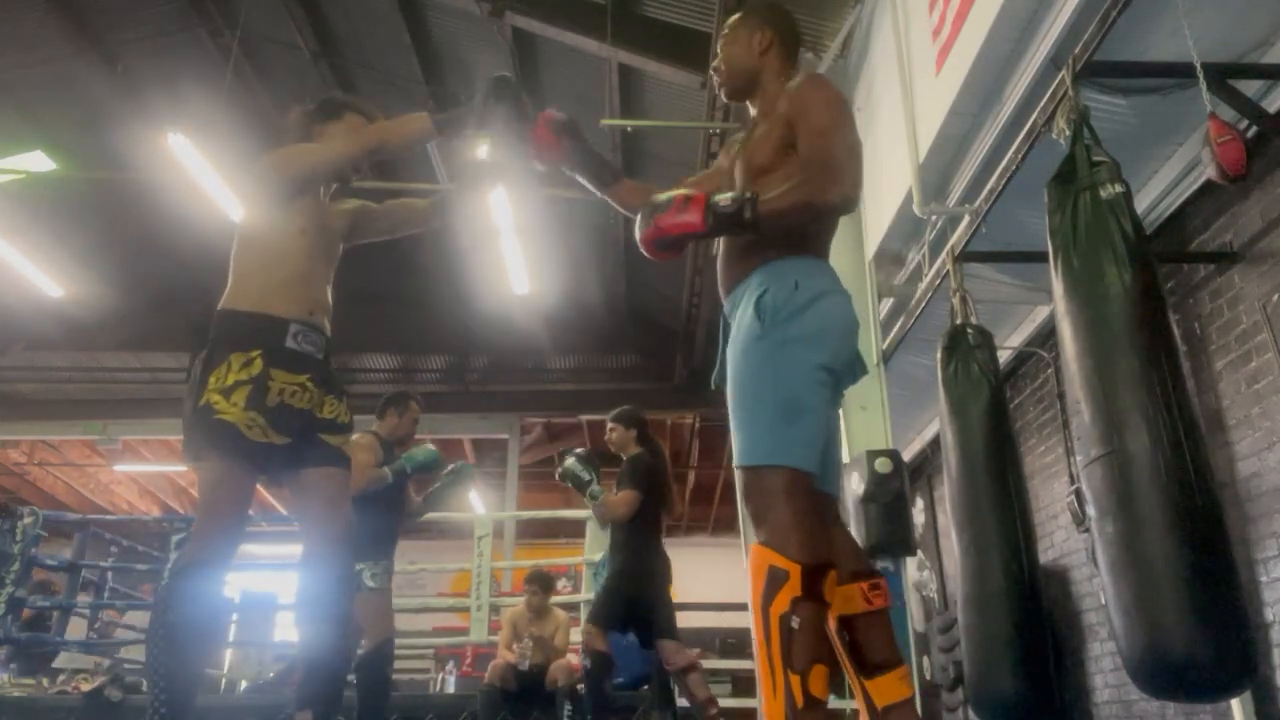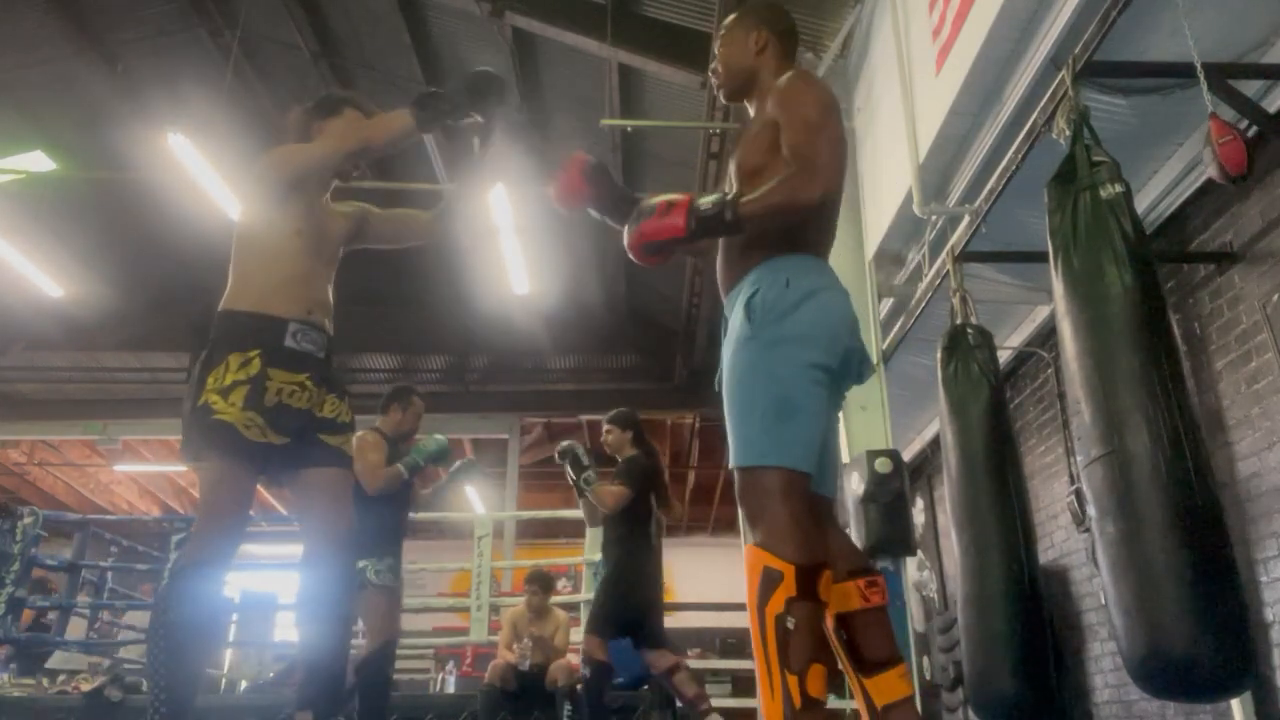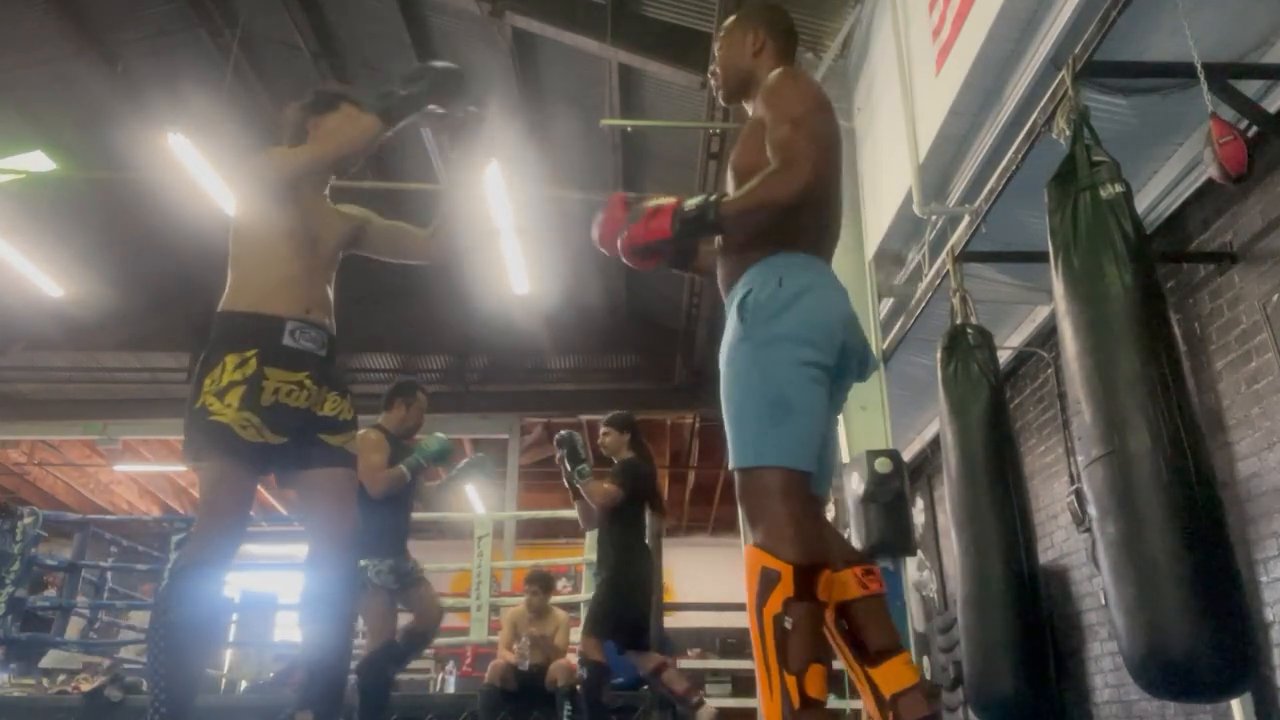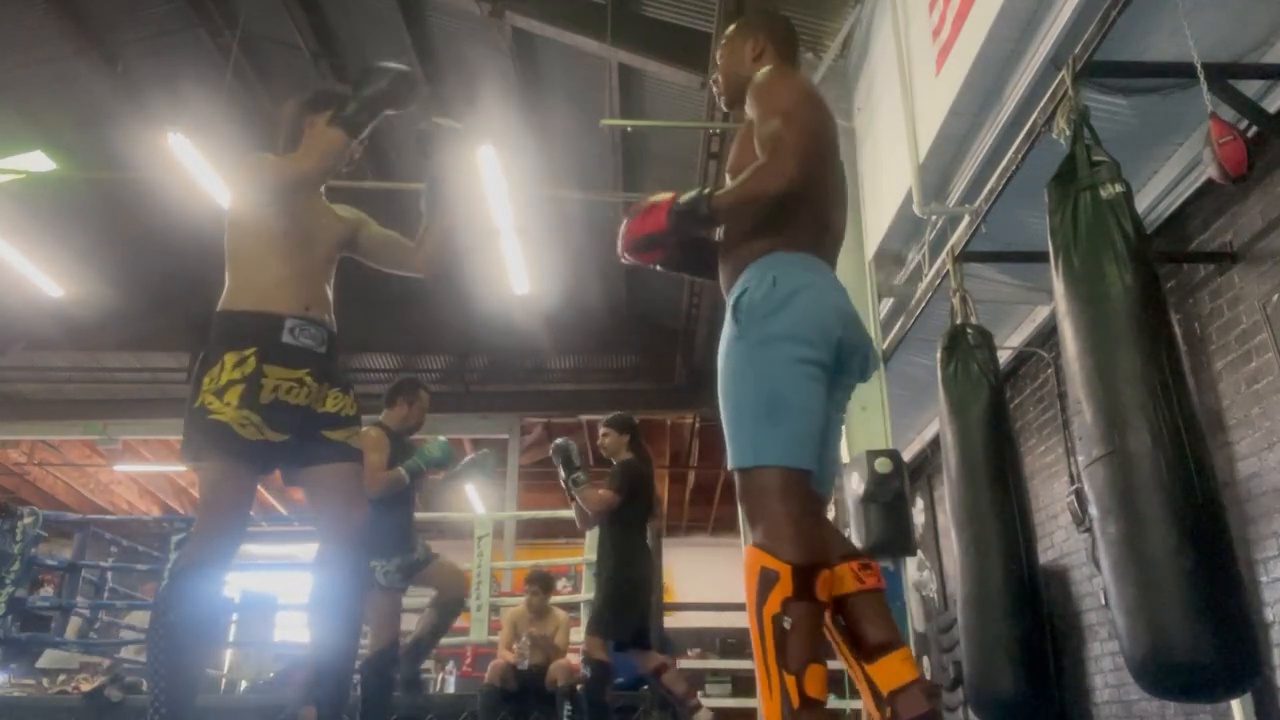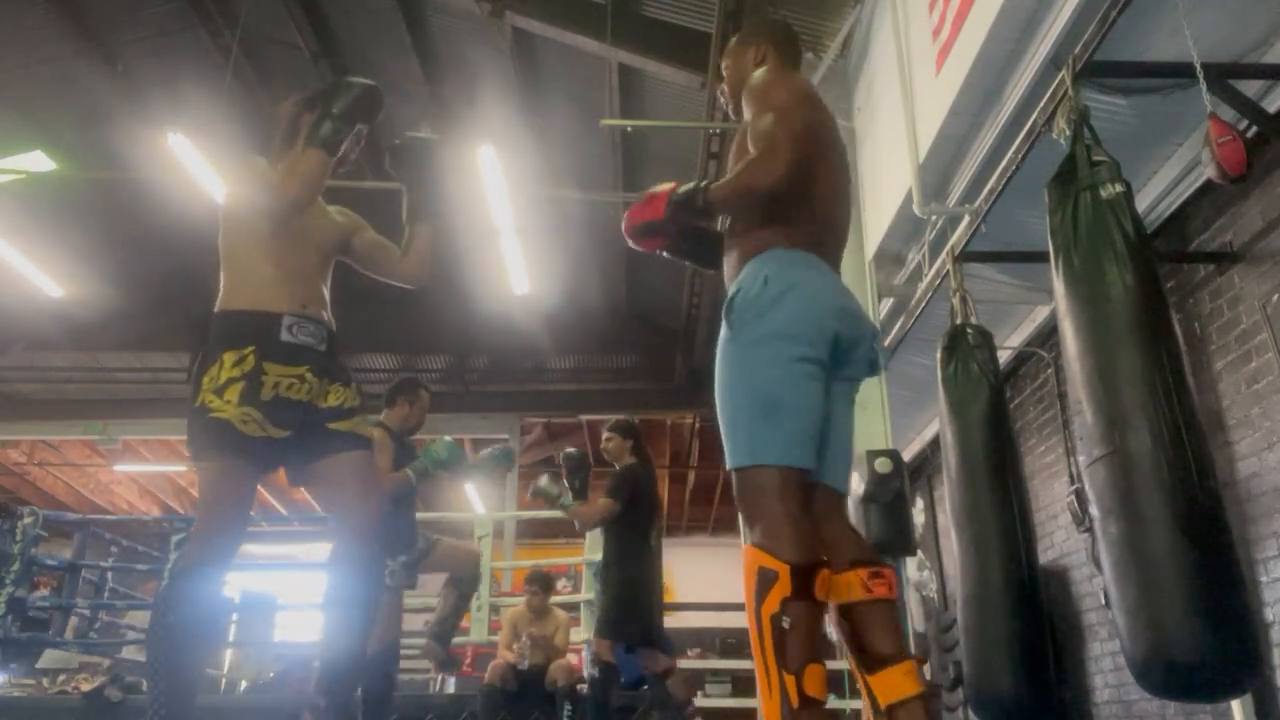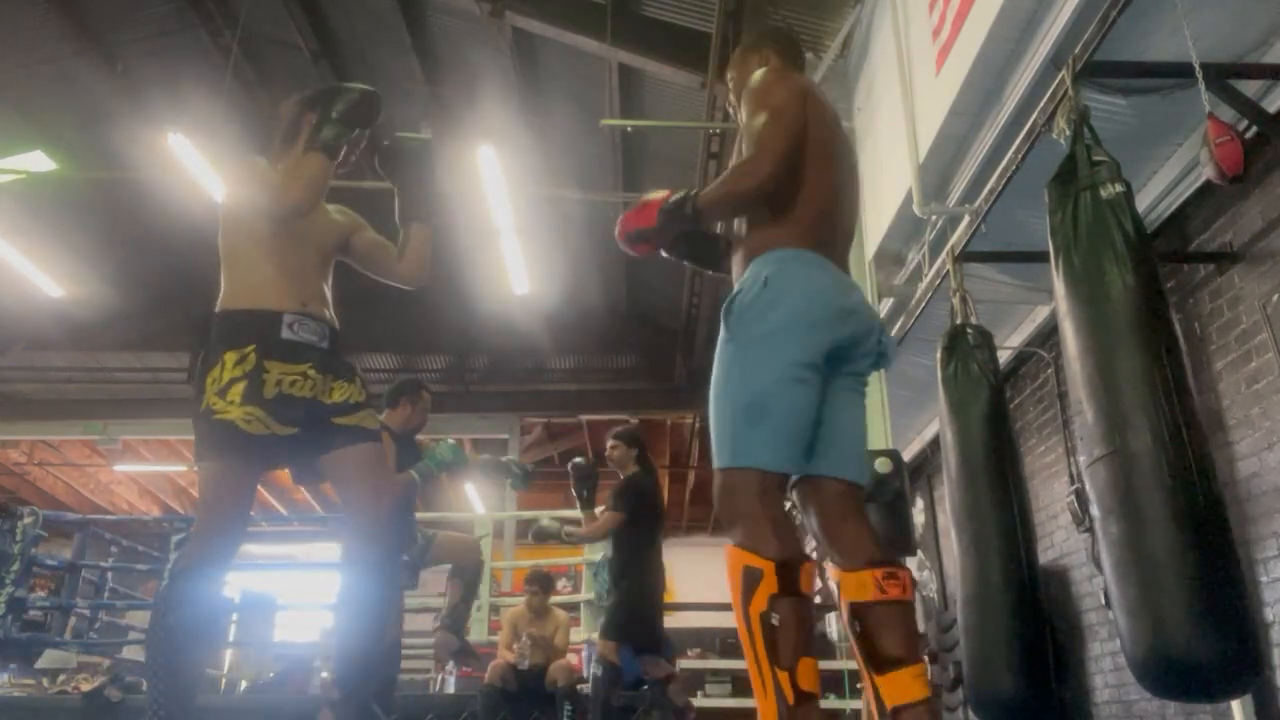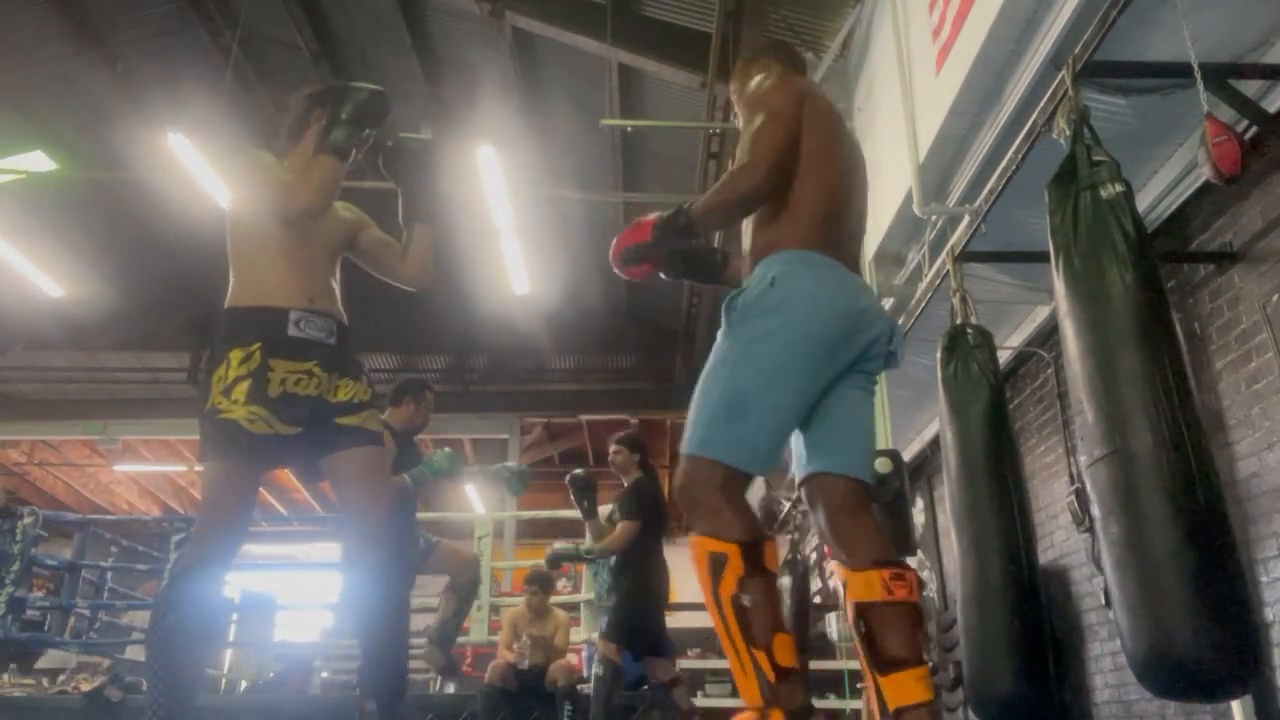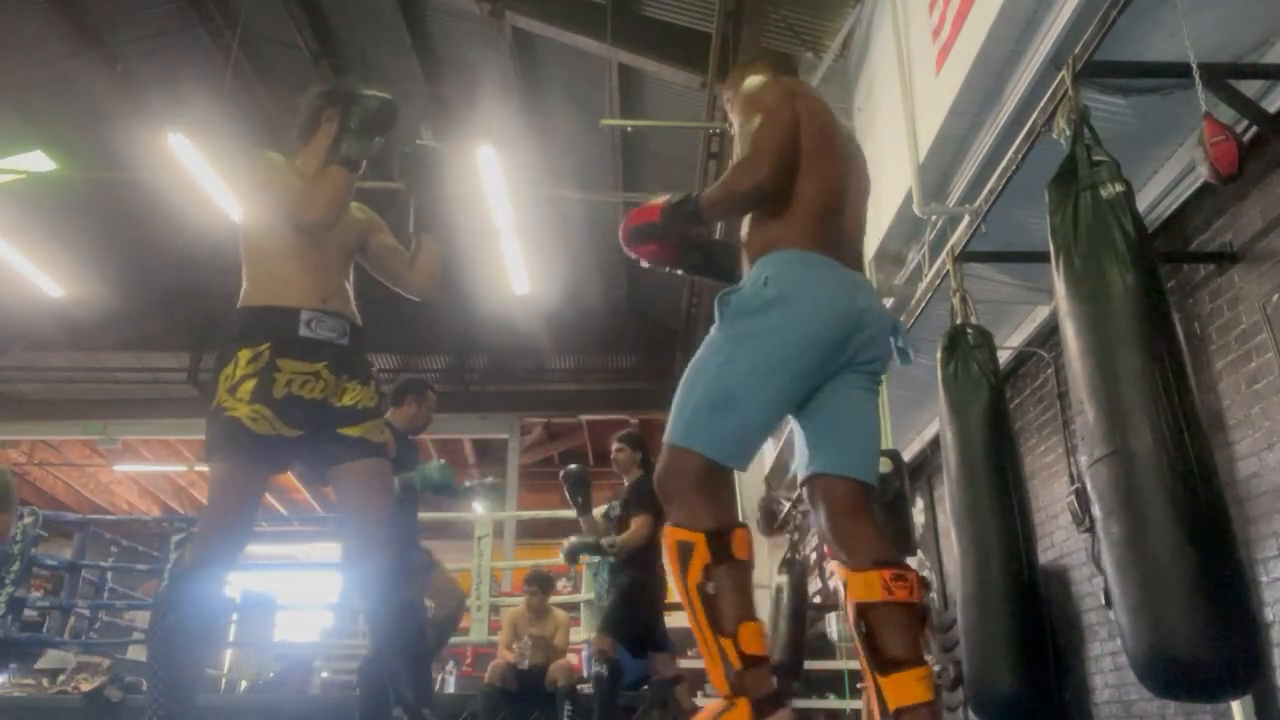
dt=0.1s
person 1, frame 1
left shoulder: (809, 94)
right shoulder: (743, 147)
left elbow: (837, 187)
right elbow: (670, 205)
left wrist: (727, 213)
right wrist: (586, 162)
left hip: (787, 306)
right hip: (779, 317)
left knee: (777, 503)
right knee: (814, 521)
person 1, frame 2
left shoulder: (796, 91)
right shoulder: (761, 143)
left elbow: (814, 185)
right elbow: (686, 220)
left wrist: (711, 216)
right wrist: (618, 205)
left hip: (783, 305)
right hip: (781, 315)
left knee: (773, 502)
right knee: (810, 519)
person 1, frame 3
left shoulder: (787, 86)
right shoulder: (787, 114)
left elbow: (795, 179)
left wrist: (693, 218)
right wrist: (677, 245)
left hip: (781, 304)
right hip: (808, 308)
left knee: (772, 504)
right knee: (799, 518)
person 1, frame 4
left shoulder: (776, 84)
right shoulder: (796, 119)
left elbow: (781, 173)
left wrist: (688, 211)
right wrist: (691, 250)
left hip: (780, 303)
right hip: (813, 306)
left knee: (772, 503)
right knee: (799, 515)
person 1, frame 5
left shoulder: (775, 84)
right shoulder: (821, 133)
left elbow: (772, 170)
left wrist: (691, 202)
right wrist: (697, 240)
left hip: (782, 301)
right hip: (826, 306)
left knee: (772, 503)
right knee: (821, 517)
person 1, frame 6
left shoulder: (776, 84)
right shoulder: (825, 132)
left elbow: (761, 171)
left wrist: (684, 210)
right wrist: (697, 243)
left hip: (783, 300)
right hip: (836, 304)
left knee: (749, 499)
right knee: (839, 514)
person 1, frame 7
left shoulder: (775, 87)
right shoulder: (842, 143)
left elbow: (756, 173)
left wrist: (675, 224)
right wrist: (691, 260)
left hip: (796, 296)
right hip: (854, 308)
left knee: (707, 483)
right knee: (845, 513)
person 1, frame 8
left shoulder: (768, 90)
right shoulder: (841, 144)
left elbow: (763, 171)
left wrist: (683, 212)
right wrist: (700, 254)
left hip: (791, 297)
right hip: (854, 307)
left knee: (687, 475)
right knee: (846, 514)
person 2, frame 1
left shoulder: (348, 216)
right shoulder: (281, 168)
left elbow: (436, 210)
right elbow: (377, 136)
right wrist: (463, 116)
left hip: (311, 372)
right hip: (246, 358)
left knee: (333, 540)
right knee: (218, 532)
person 2, frame 2
left shoulder: (348, 219)
right shoulder: (277, 168)
left elbow: (439, 226)
right elbow: (364, 137)
right wrist: (442, 109)
left hip: (312, 373)
right hip: (245, 359)
left knee: (333, 540)
right knee: (217, 533)
person 2, frame 3
left shoulder: (350, 221)
right shoulder: (266, 170)
left elbow: (436, 245)
right elbow: (324, 154)
right wrist: (411, 96)
left hip: (317, 370)
right hip: (248, 357)
left knee: (338, 538)
right knee: (218, 532)
person 2, frame 4
left shoulder: (344, 221)
right shoulder: (254, 173)
left elbow: (423, 260)
right elbow: (303, 171)
right wrist: (365, 103)
left hip: (317, 369)
right hip: (246, 358)
left knee: (348, 531)
right knee: (218, 532)
person 2, frame 5
left shoulder: (343, 222)
right shoulder: (248, 174)
left elbow: (414, 270)
right elbow: (289, 197)
left wrist: (421, 192)
right wrist: (338, 121)
left hip: (319, 366)
right hip: (247, 355)
left knee: (365, 523)
right knee: (217, 531)
person 2, frame 6
left shoulder: (343, 221)
right shoulder: (246, 173)
left elbow: (412, 271)
right elbow: (290, 201)
left wrist: (413, 195)
right wrist: (333, 127)
left hip: (323, 364)
right hip: (250, 354)
left knee: (380, 515)
right knee: (217, 529)
person 2, frame 7
left shoulder: (351, 217)
right shoulder: (251, 166)
left elbow: (415, 271)
right elbow: (299, 201)
left wrist: (418, 192)
right wrist: (345, 127)
left hip: (333, 360)
right hip: (259, 352)
left knee: (382, 521)
right knee: (221, 528)
person 2, frame 8
left shoulder: (363, 218)
right shoulder: (266, 168)
left elbow: (421, 283)
right elbow: (310, 213)
right wrist: (353, 140)
left hip: (342, 362)
right hip: (267, 353)
left knee: (379, 534)
right knee: (223, 528)
person 3, frame 1
left shoulder: (391, 453)
right shoulder: (364, 443)
left elbow: (412, 510)
right elbow: (357, 484)
left wrist: (445, 483)
left hip: (377, 559)
right hip: (360, 558)
left knee: (356, 643)
right knee: (380, 641)
person 3, frame 2
left shoulder: (398, 449)
right shoulder: (369, 440)
left elbow: (412, 501)
right elbow: (374, 484)
left wrist: (451, 477)
right wrist: (418, 459)
left hip: (386, 555)
right hip: (366, 555)
left knee: (384, 640)
right knee: (383, 641)
person 3, frame 3
left shoulder: (400, 444)
right shoulder: (371, 439)
left elbow: (417, 493)
right elbow: (377, 487)
right wrist: (419, 460)
left hip: (395, 551)
right hip: (370, 553)
left knee: (430, 619)
right knee: (383, 640)
left ankle: (375, 672)
person 3, frame 4
left shoulder: (405, 443)
right shoulder: (372, 437)
right elbow: (374, 487)
left wrist: (469, 465)
right wrist: (420, 462)
left hip: (402, 546)
right hip: (375, 551)
left knee: (457, 586)
right knee: (385, 641)
left ankle: (408, 660)
person 3, frame 5
left shoulder: (404, 440)
right shoulder: (376, 438)
left elbow: (449, 466)
right elbow: (382, 487)
left wrist: (487, 459)
right wrist: (426, 463)
left hip: (405, 540)
left knee: (470, 561)
right knee: (386, 641)
left ankle: (436, 639)
person 3, frame 6
left shoulder: (408, 443)
right shoulder: (380, 441)
left elbow: (450, 467)
left hip: (403, 538)
left knee: (471, 551)
right knee: (388, 641)
left ankle: (450, 631)
person 3, frame 7
left shoulder: (407, 443)
left elbow: (445, 469)
left wrist: (497, 472)
right wrist: (425, 472)
left knee: (469, 563)
left ankle: (438, 644)
person 3, frame 8
left shoulder: (409, 445)
left elbow: (428, 487)
right wrist: (419, 479)
left hip: (405, 545)
left knee: (452, 601)
left ankle: (417, 673)
person 4, frame 1
left shoulder: (639, 463)
right shoulder: (639, 466)
left elbow: (620, 510)
right elbow: (607, 517)
left wrist: (587, 483)
right wrist: (584, 484)
left hip: (636, 564)
right hip: (644, 565)
left knee: (593, 632)
right knee: (668, 645)
person 4, frame 2
left shoulder: (634, 465)
right shoulder: (633, 469)
left elbow: (610, 503)
right elbow: (595, 519)
left wrist: (584, 472)
right wrist: (580, 484)
left hip: (628, 567)
right hip: (635, 568)
left knee: (593, 640)
right knee: (653, 651)
person 4, frame 3
left shoulder: (630, 468)
right shoulder: (627, 472)
left elbow: (601, 498)
right elbow: (589, 521)
left wrist: (577, 464)
right wrist: (572, 482)
left hip: (624, 570)
right hip: (625, 571)
left knee: (590, 644)
right knee: (637, 651)
person 4, frame 4
left shoulder: (628, 469)
right shoulder: (624, 473)
left elbow: (596, 503)
right elbow: (586, 522)
left wrist: (572, 472)
right wrist: (570, 484)
left hip: (625, 570)
right hip: (625, 572)
left knee: (594, 643)
right knee: (639, 650)
person 4, frame 5
left shoulder: (628, 475)
right shoulder: (635, 477)
left elbow: (592, 518)
right elbow: (591, 519)
left wrist: (556, 495)
right wrist: (576, 485)
left hip: (630, 574)
right hip: (637, 575)
left knee: (602, 646)
right knee: (648, 651)
person 4, frame 6
left shoulder: (633, 485)
right shoulder: (639, 485)
left elbow: (600, 531)
right elbow: (597, 527)
left wrist: (557, 531)
right wrist: (585, 497)
left hip: (636, 581)
right hip: (641, 581)
left knee: (607, 649)
right knee: (650, 658)
person 4, frame 7
left shoulder: (640, 490)
right shoulder: (632, 493)
left elbow: (618, 541)
right elbow: (601, 536)
left wrist: (573, 552)
right wrist: (586, 505)
left hip: (639, 583)
right hip: (638, 585)
left knee: (607, 648)
right knee: (656, 662)
person 4, frame 8
left shoulder: (642, 487)
right shoulder: (625, 493)
left elbow: (639, 535)
right elbow: (598, 532)
left wrist: (590, 545)
right wrist: (580, 502)
left hip: (639, 580)
right hip: (630, 581)
left knee: (603, 644)
right knee: (658, 658)
